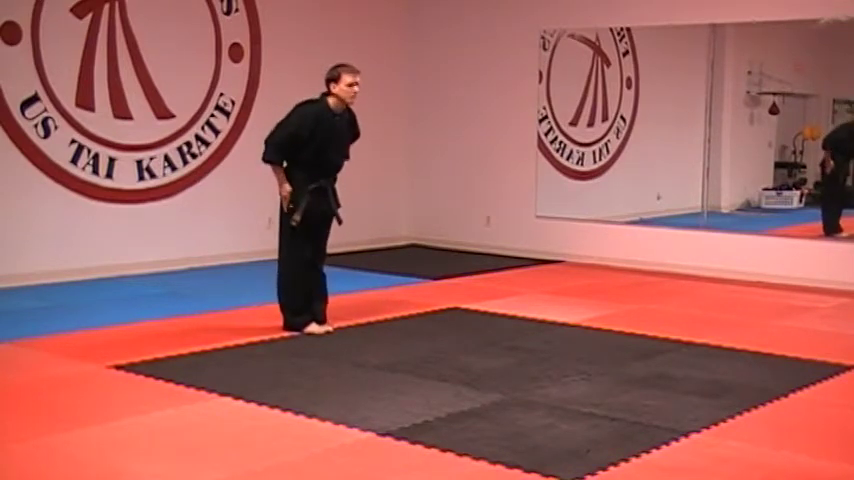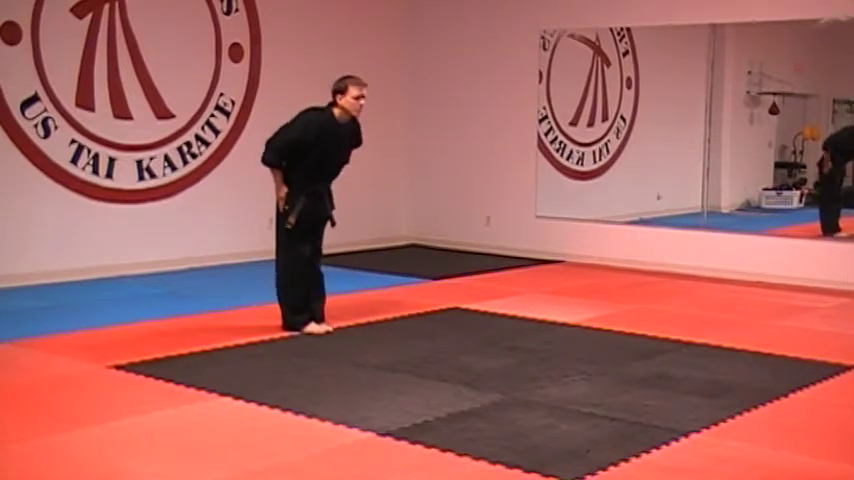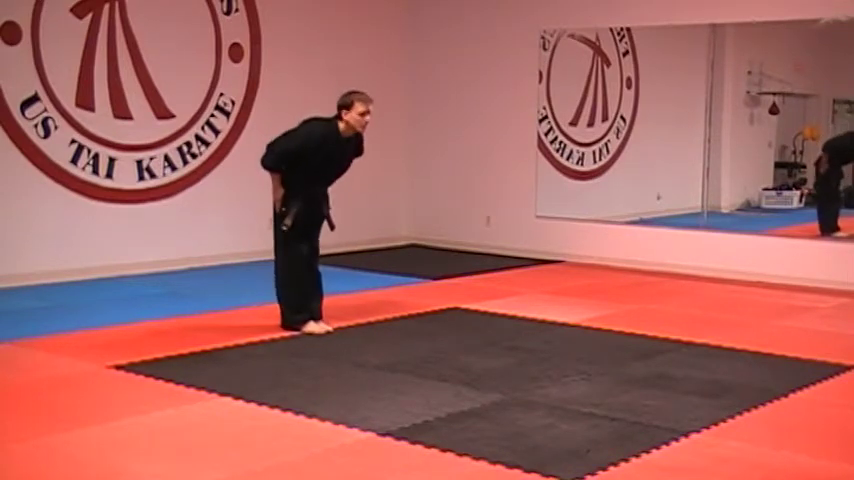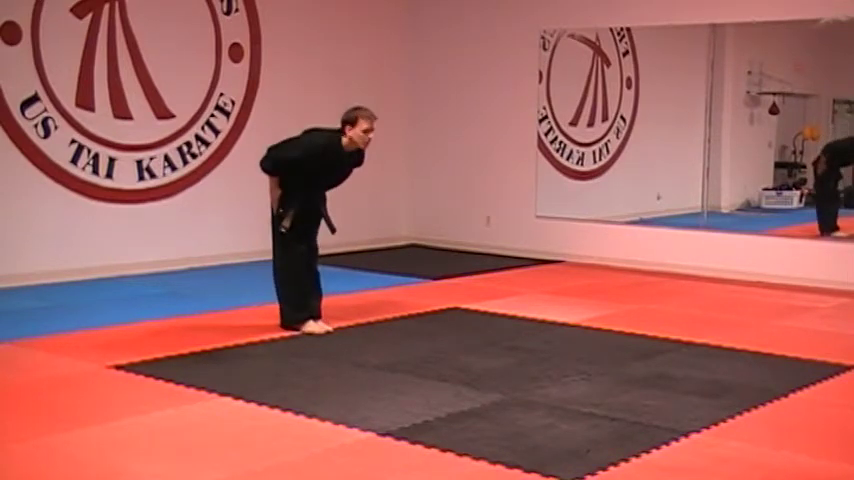
dt=0.1s
person 1, frame 1
left shoulder: (348, 118)
right shoulder: (308, 113)
right elbow: (274, 147)
left wrist: (326, 182)
right wrist: (283, 183)
left hip: (324, 192)
right hip: (301, 192)
left knee: (316, 256)
right knee: (296, 256)
left ankle: (315, 315)
right ankle: (297, 318)
person 1, frame 2
left shoulder: (352, 128)
right shoulder: (313, 122)
right elbow: (273, 151)
left wrist: (322, 190)
right wrist: (281, 187)
left hip: (320, 195)
right hip: (295, 197)
left knee: (313, 255)
right knee: (294, 255)
left ankle: (313, 315)
right ankle: (298, 317)
person 1, frame 3
left shoulder: (354, 140)
right shoulder: (316, 132)
right elbow: (273, 155)
left wrist: (317, 192)
right wrist: (279, 190)
left hip: (316, 197)
right hip: (293, 198)
left knee: (310, 254)
right knee: (292, 255)
left ankle: (312, 314)
right ankle: (297, 317)
person 1, frame 4
left shoulder: (356, 154)
right shoulder: (318, 144)
right elbow: (271, 159)
left wrist: (316, 199)
right wrist: (275, 192)
left hip: (312, 202)
right hip: (290, 202)
left knee: (309, 254)
right knee: (291, 255)
left ankle: (310, 313)
right ankle: (297, 316)
